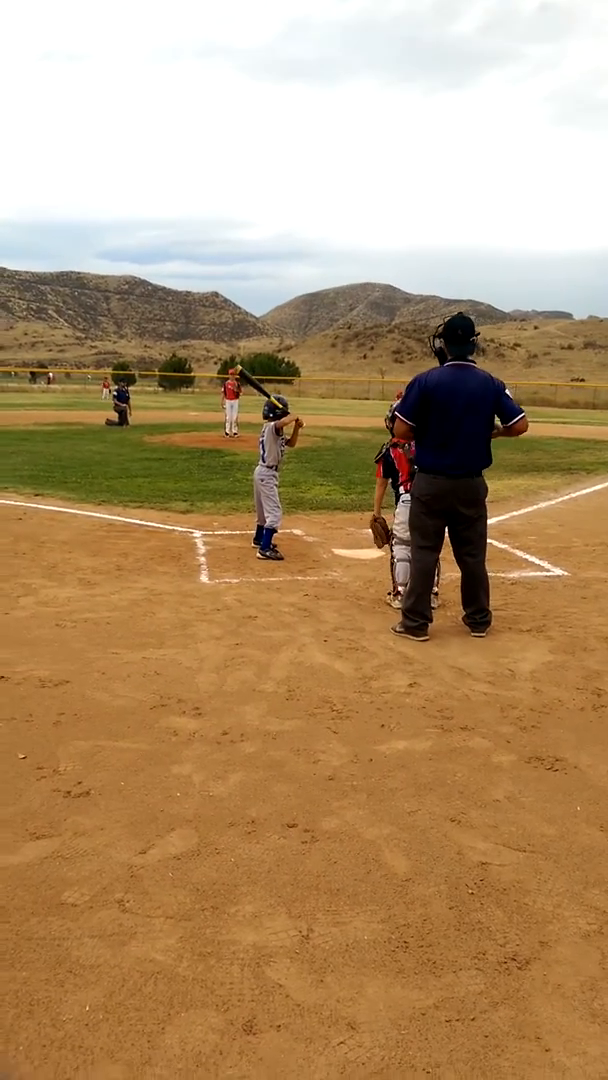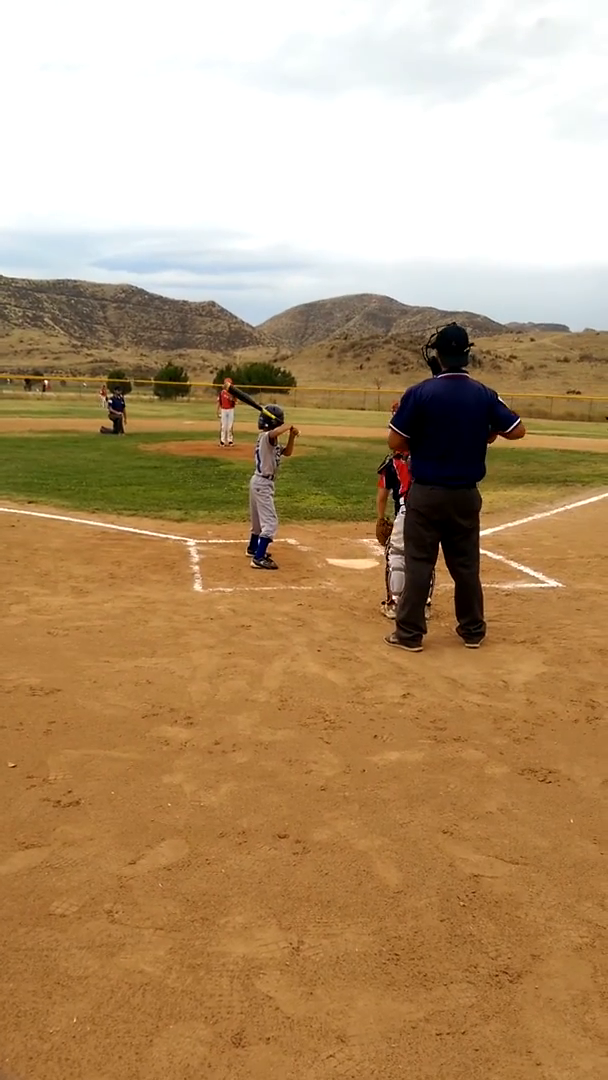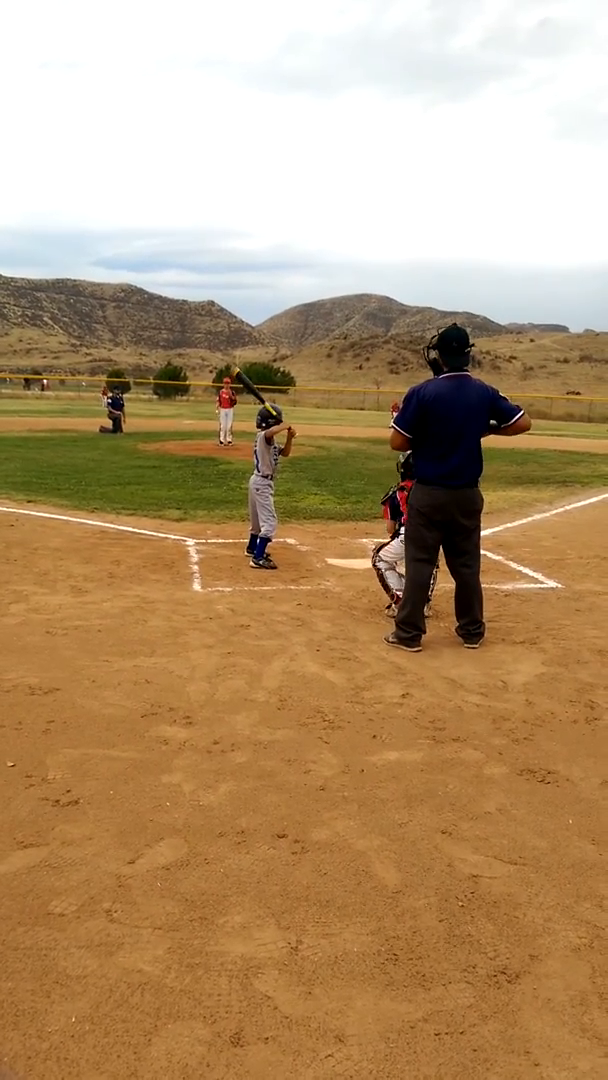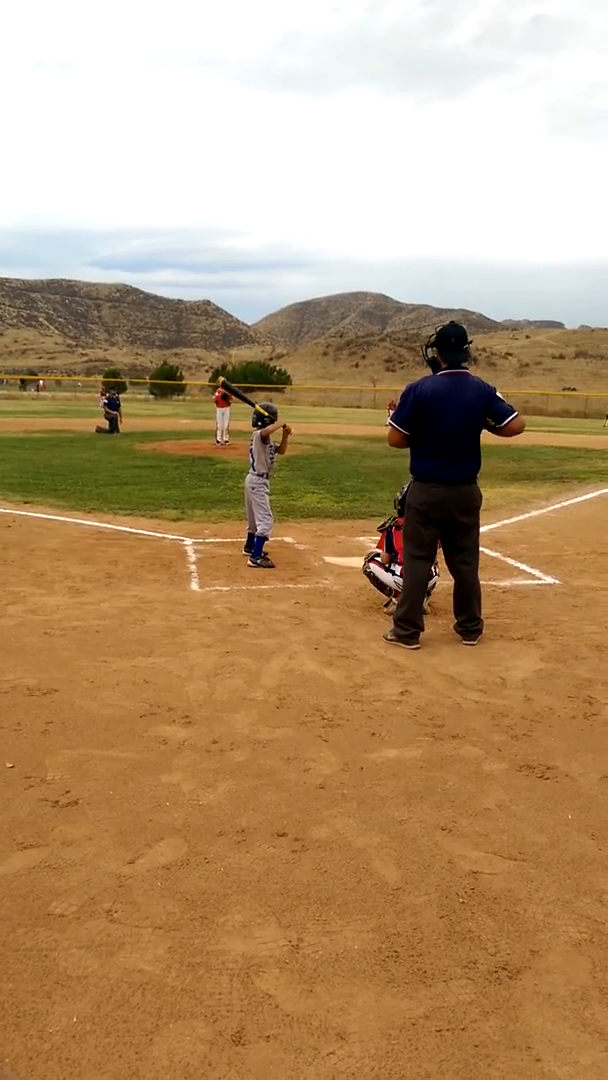
dt=0.4s
person 1, frame 1
left shoulder: (426, 381)
right shoulder: (490, 384)
left elbow: (401, 430)
right elbow: (520, 425)
right wrist: (494, 430)
left hip: (431, 482)
right hip: (471, 484)
left knee: (424, 553)
right knee: (472, 554)
left ankle: (416, 622)
right ankle: (478, 620)
person 1, frame 2
left shoulder: (420, 393)
right shoulder: (484, 395)
left elbow: (396, 442)
right elbow: (516, 431)
right wrist: (489, 431)
left hip: (426, 494)
right hip: (466, 494)
left knee: (418, 564)
right knee: (466, 564)
left ankle: (409, 633)
right ankle: (472, 630)
person 1, frame 3
left shoulder: (422, 393)
right shoulder: (485, 393)
left elbow: (398, 442)
right elbow: (523, 423)
left hip: (428, 494)
right hip: (467, 494)
left knee: (419, 564)
right knee: (467, 564)
left ankle: (409, 633)
right ankle: (471, 630)
person 1, frame 4
left shoulder: (419, 389)
right shoulder: (482, 390)
left elbow: (395, 439)
right elbow: (516, 426)
right wrist: (483, 425)
left hip: (426, 491)
right hip: (466, 491)
left knee: (417, 561)
right knee: (465, 561)
left ankle: (407, 630)
right ankle: (470, 628)
